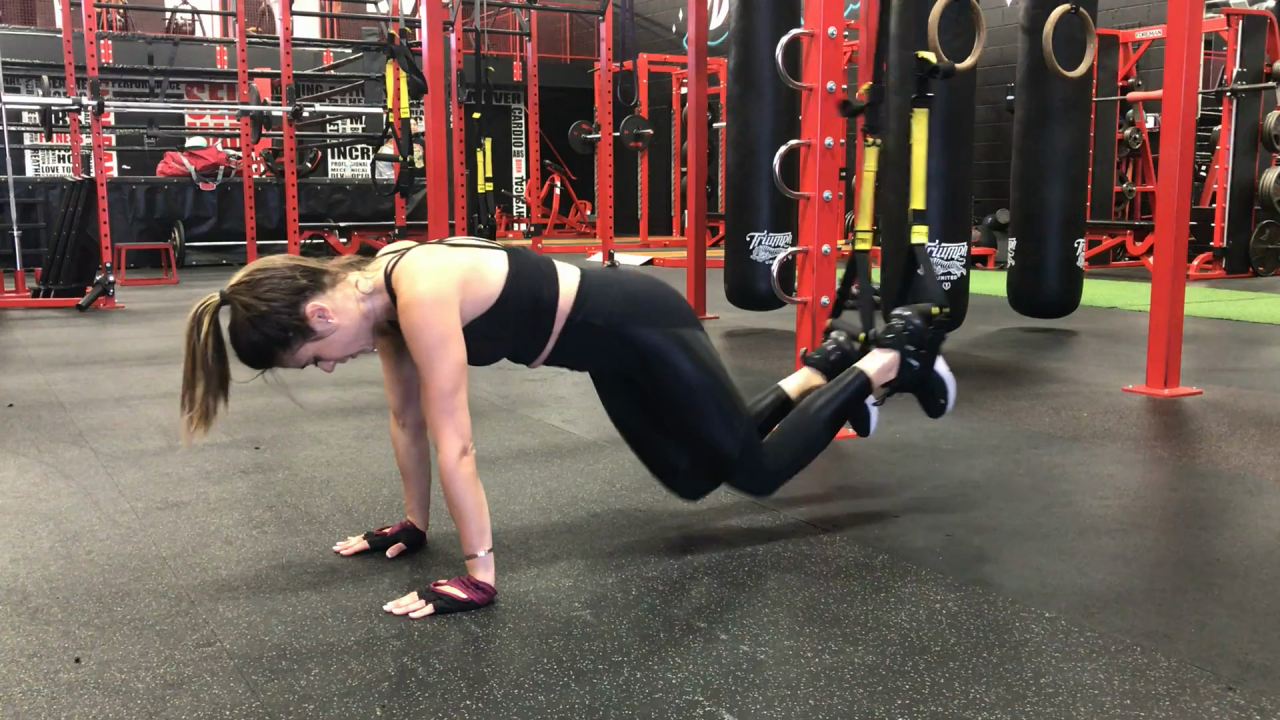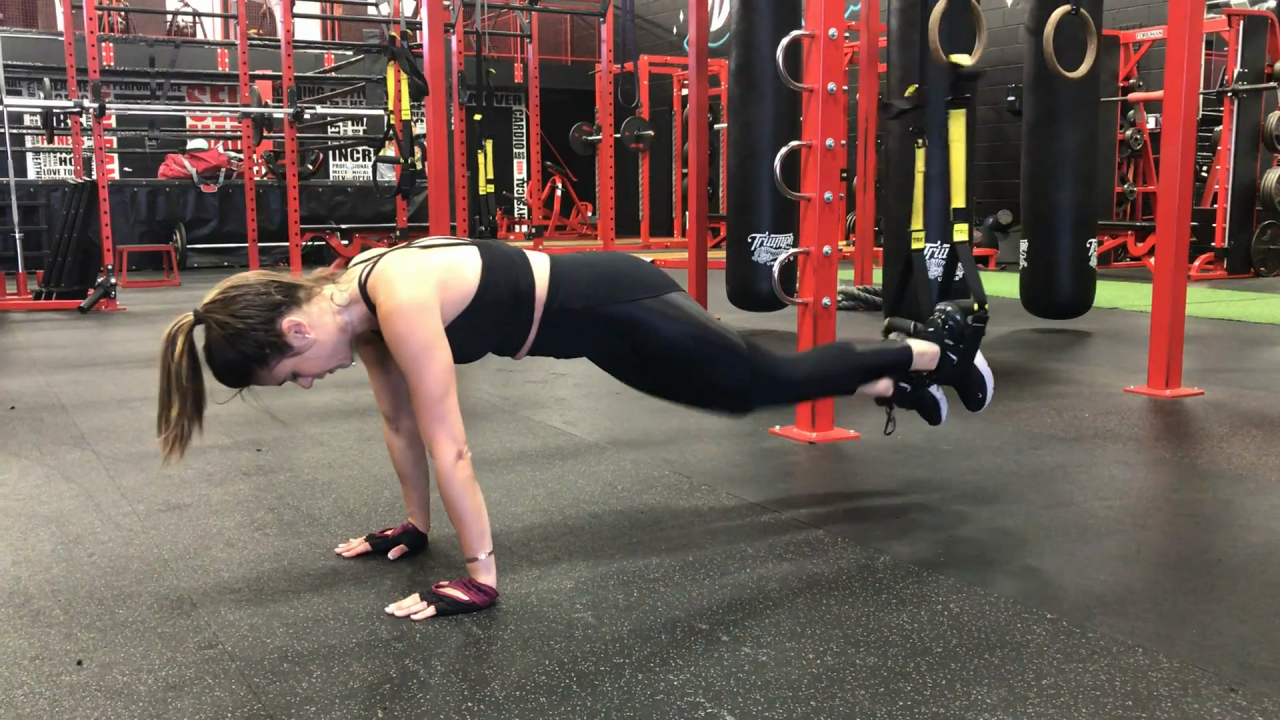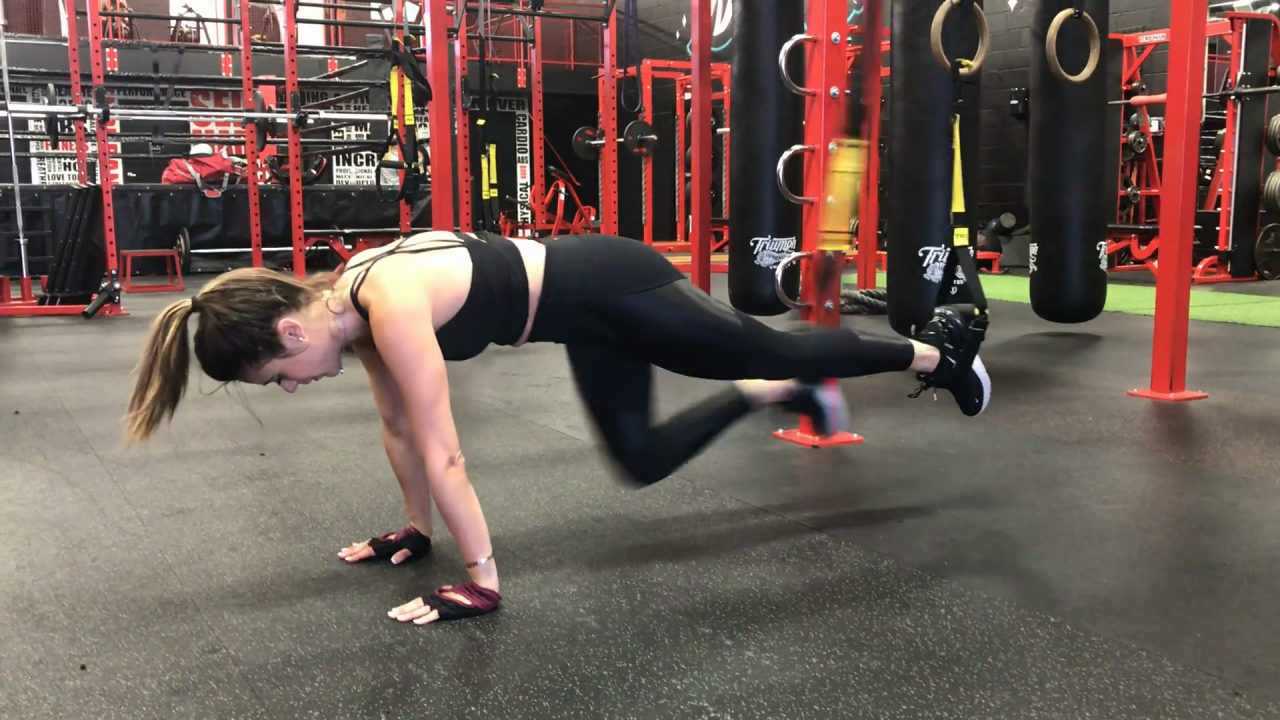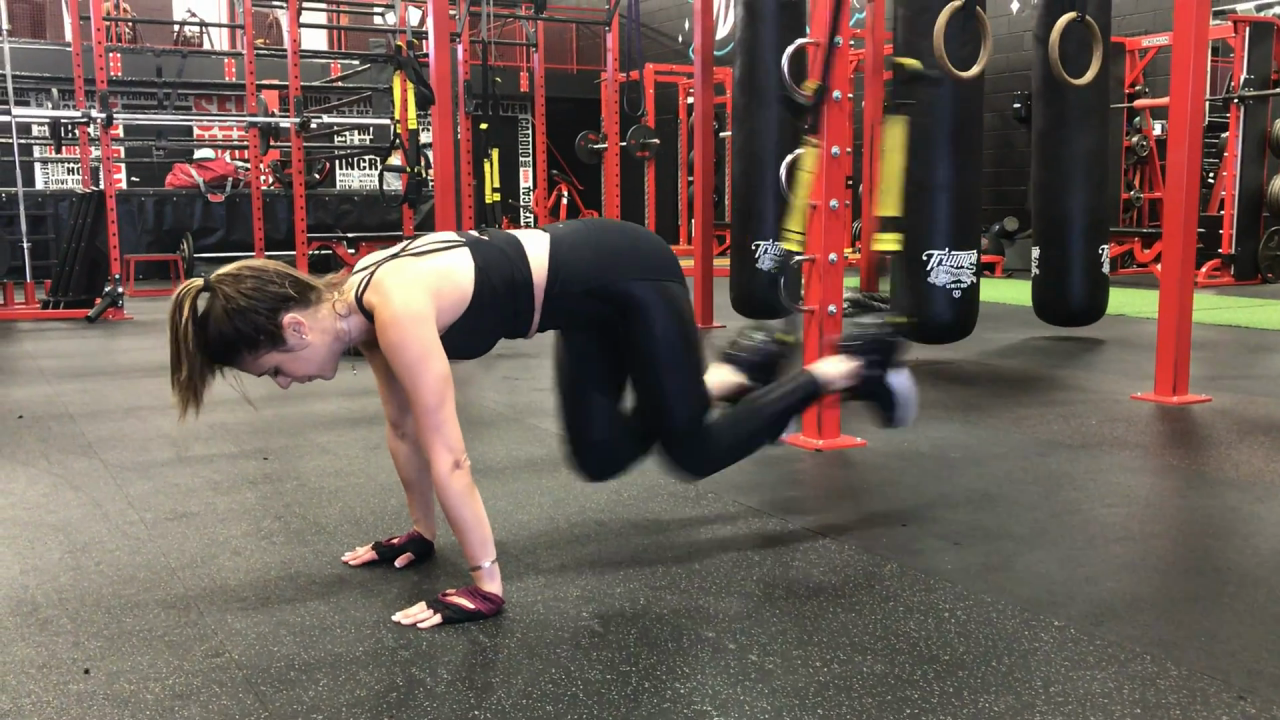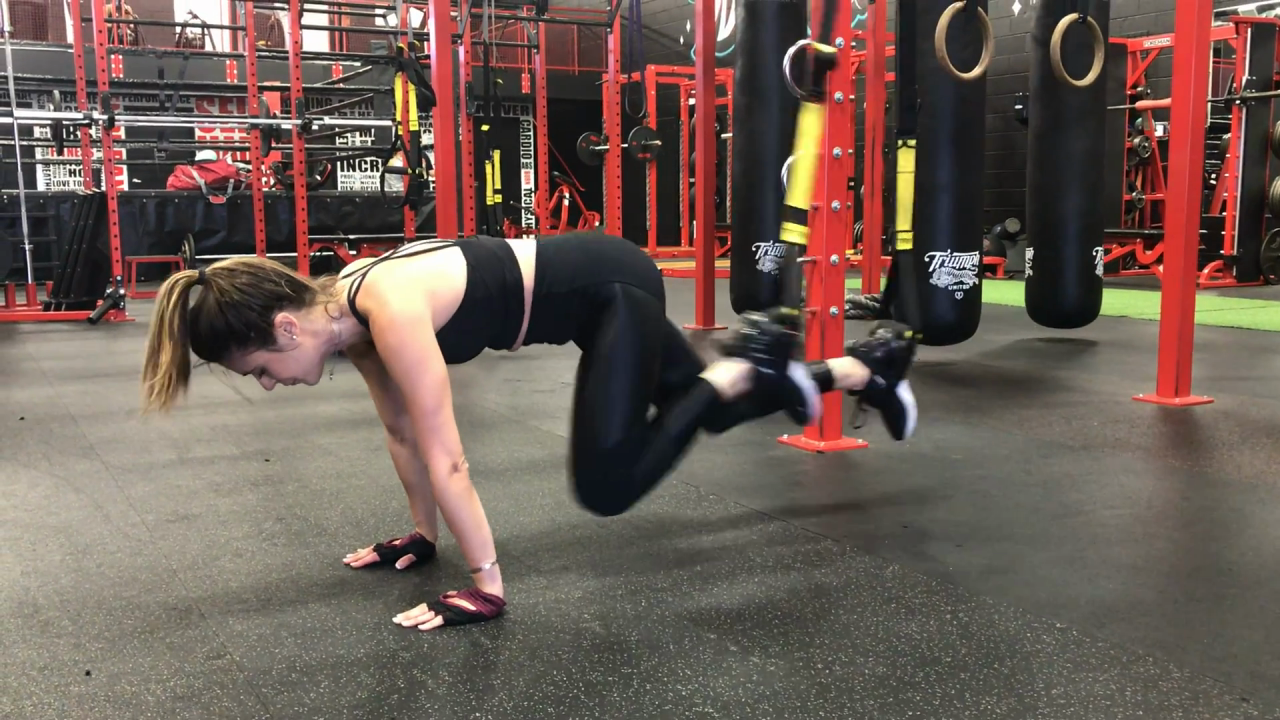
dt=0.3s
person 1, frame 1
left shoulder: (419, 293)
right shoulder: (373, 291)
left elbow: (453, 440)
right elbow: (406, 418)
left wrist: (480, 573)
right wrist: (412, 523)
left hip: (637, 327)
right hip: (605, 343)
left knee: (756, 474)
right knee: (693, 481)
left ankle: (892, 359)
right ankle: (820, 374)
person 1, frame 2
left shoulder: (396, 300)
right shoulder: (355, 303)
left elbow: (447, 444)
right elbow: (400, 423)
left wrist: (481, 575)
right wrist: (413, 524)
left hip: (614, 307)
right hip: (592, 321)
left knee: (775, 377)
right knee: (746, 396)
left ankle: (937, 351)
right ankle: (898, 388)
person 1, frame 3
left shoulder: (388, 307)
right shoulder: (348, 303)
left elbow: (440, 451)
right elbow: (396, 425)
left wrist: (482, 579)
right wrist: (415, 528)
left hip: (613, 291)
right hip: (582, 302)
left knee: (773, 348)
right knee: (644, 463)
left ankle: (938, 353)
right ankle: (778, 392)
person 1, frame 4
left shoulder: (391, 309)
right shoulder: (350, 305)
left elbow: (447, 454)
right elbow: (404, 428)
left wrist: (485, 584)
right wrist: (421, 533)
left hip: (624, 279)
right hip: (587, 284)
left knee: (698, 450)
right knee: (600, 457)
left ankle: (851, 364)
right ankle: (728, 373)
person 1, frame 5
left shoulder: (387, 312)
right shoulder: (348, 310)
left elbow: (444, 458)
right elbow: (401, 430)
left wrist: (486, 585)
right wrist: (422, 534)
left hip: (610, 286)
right hip: (582, 290)
left knee: (606, 486)
right knee: (705, 414)
left ankle: (742, 366)
right ankle: (865, 369)
